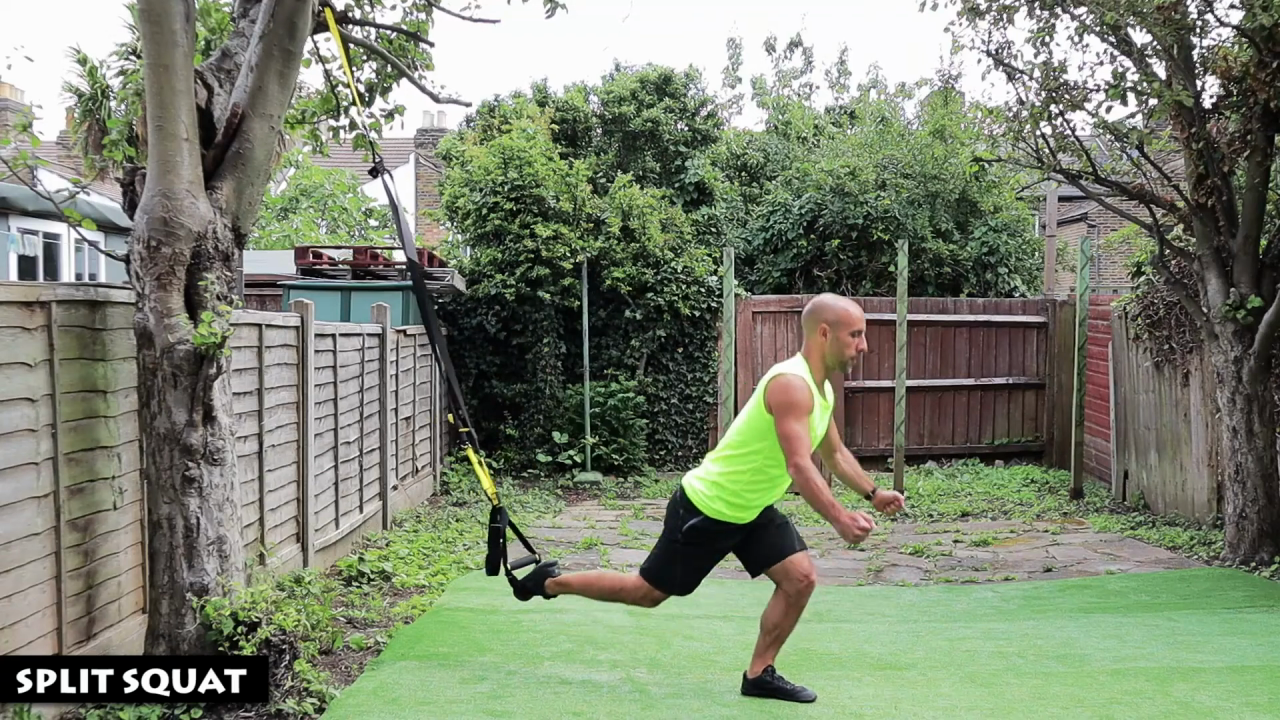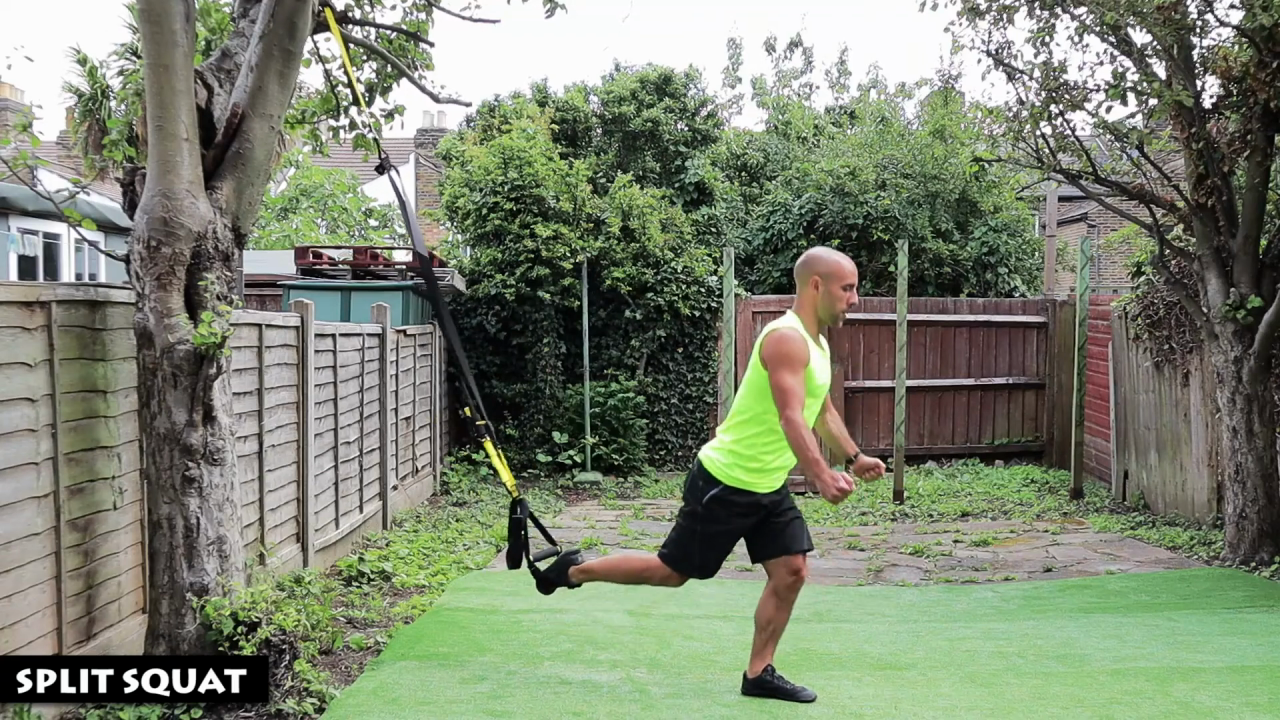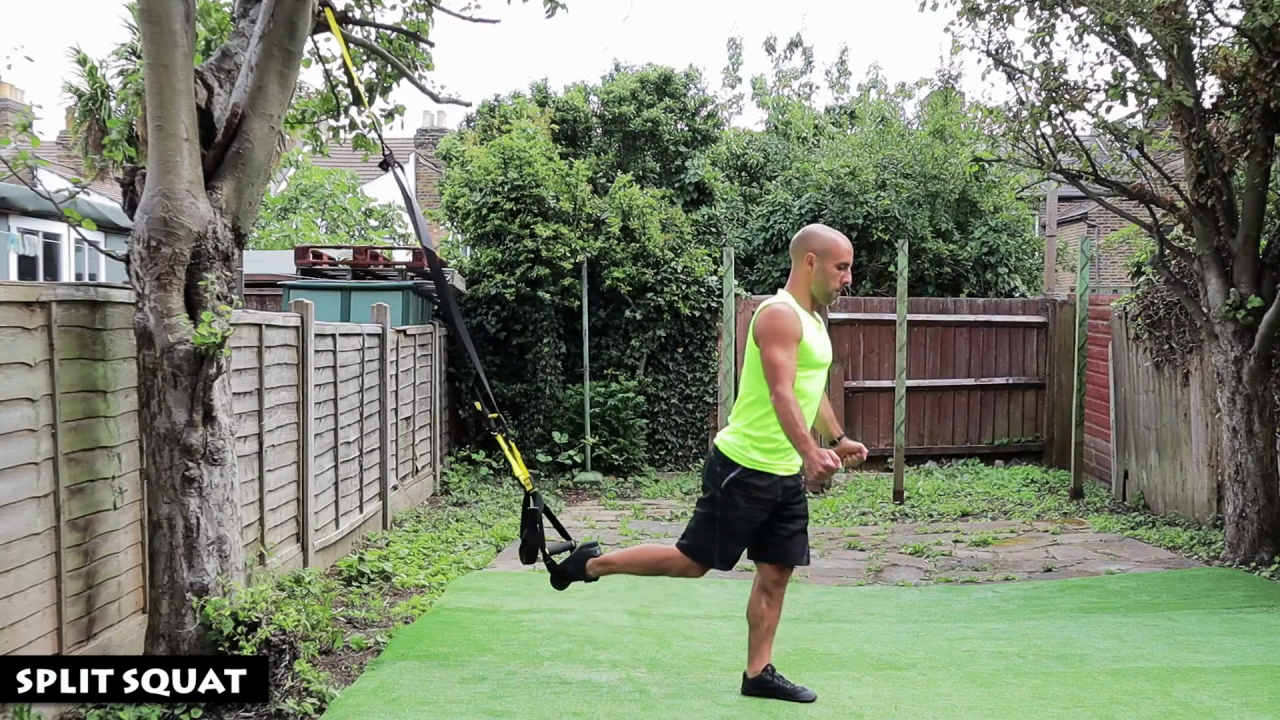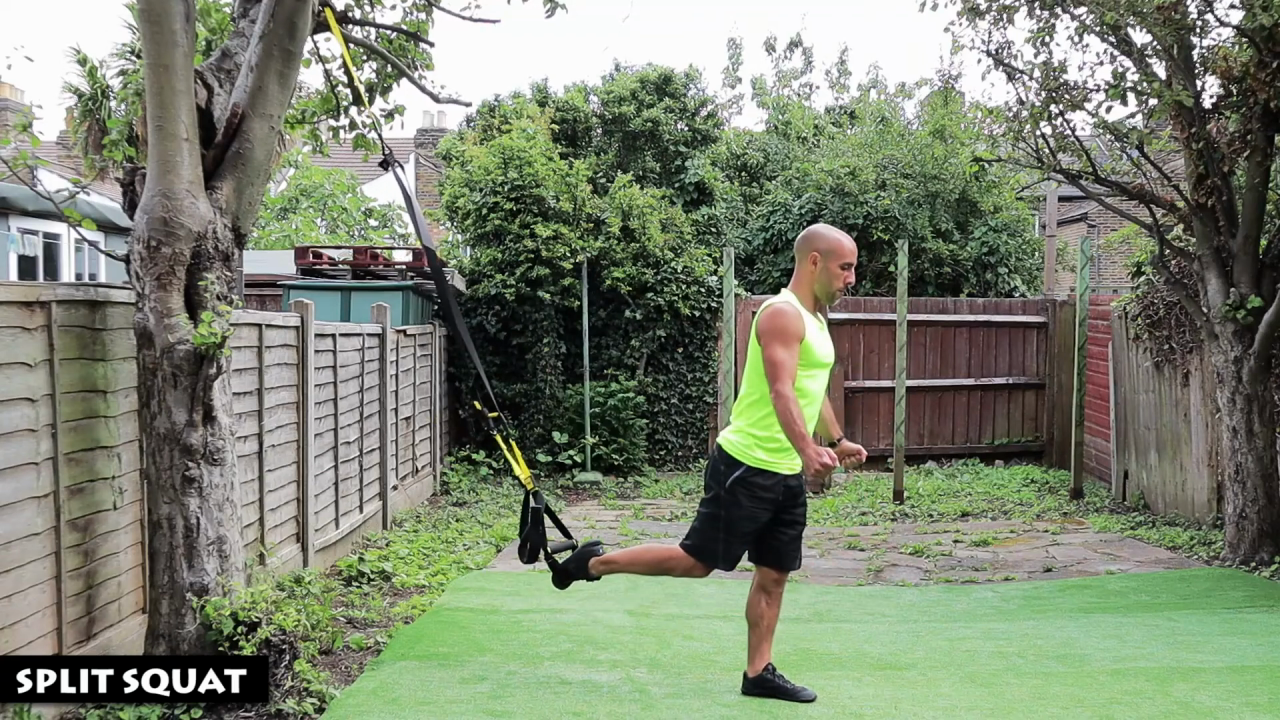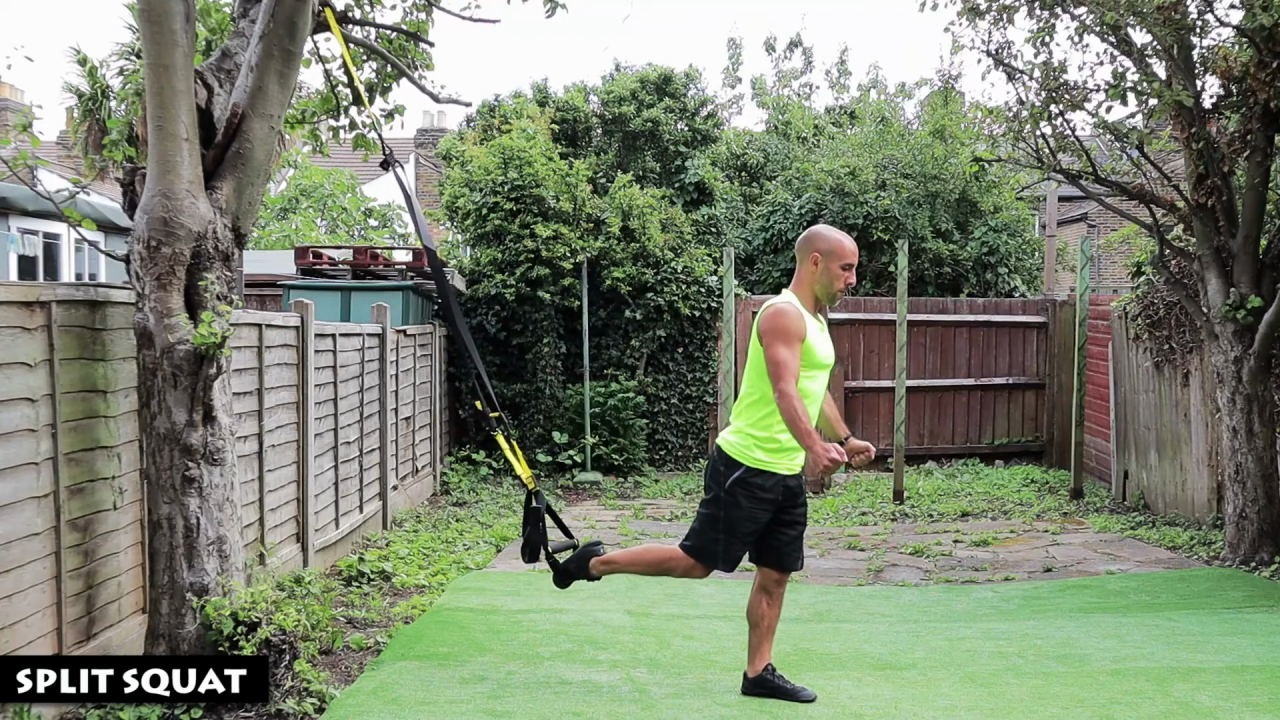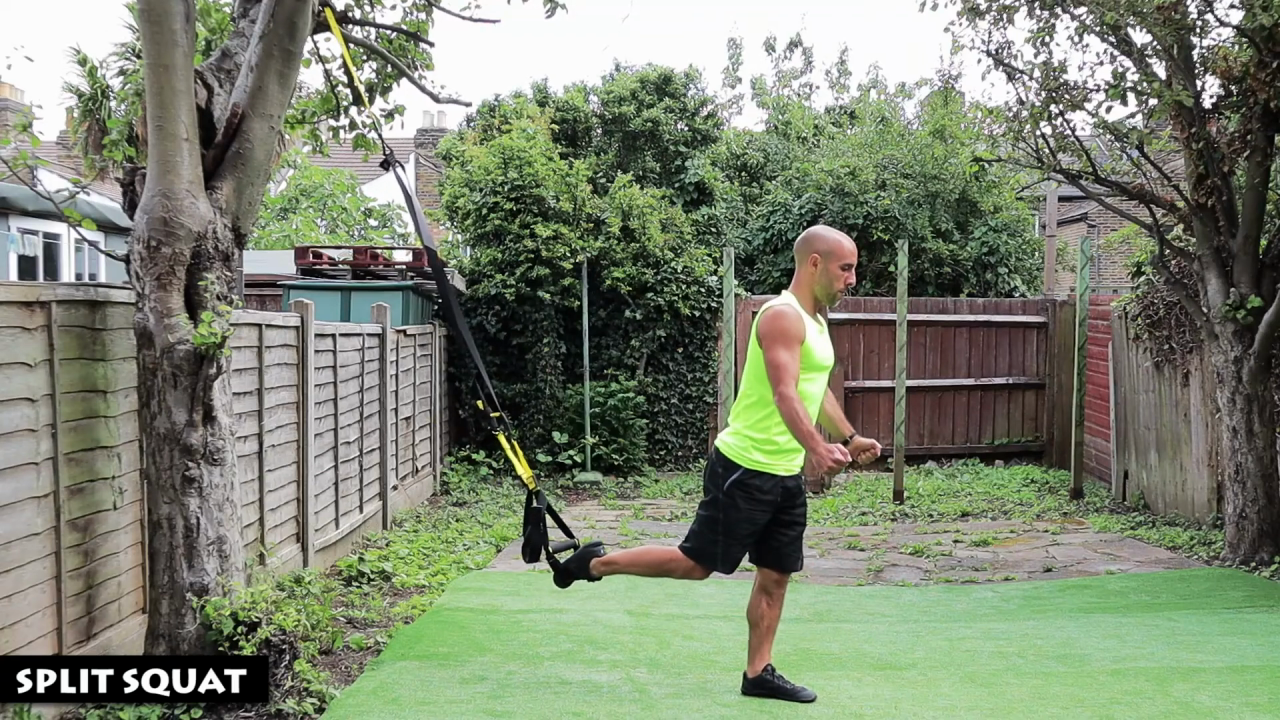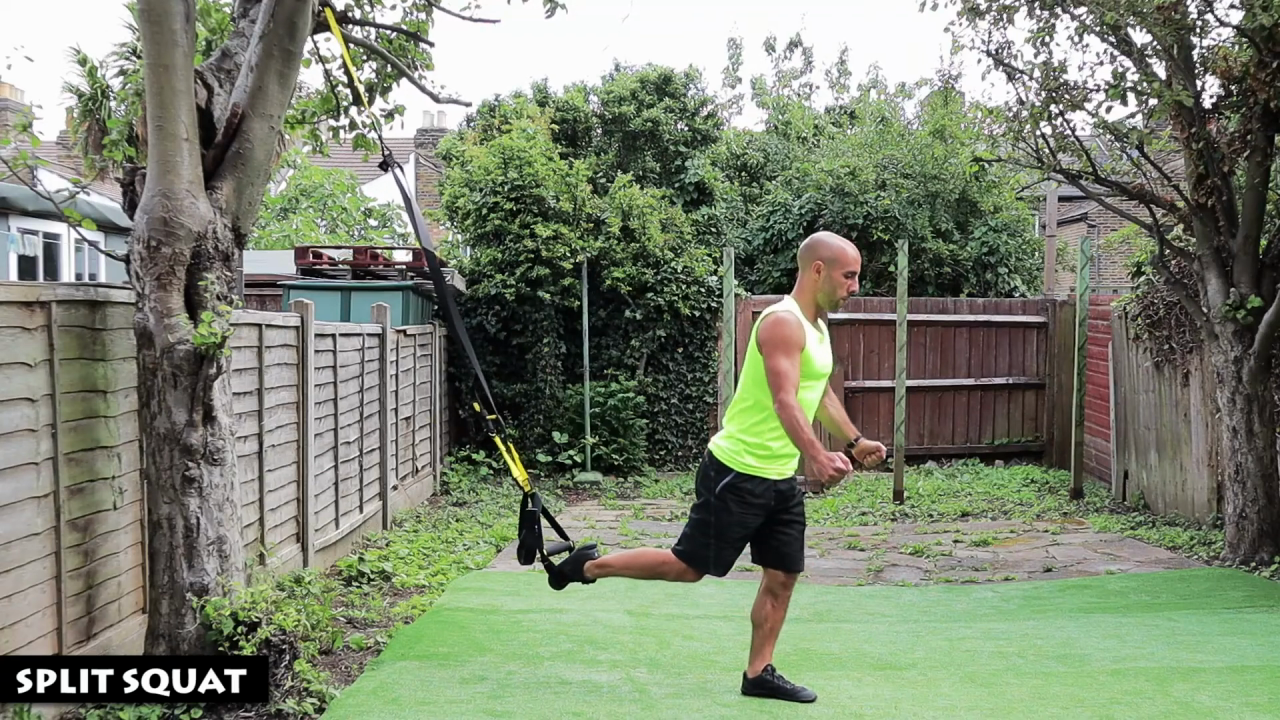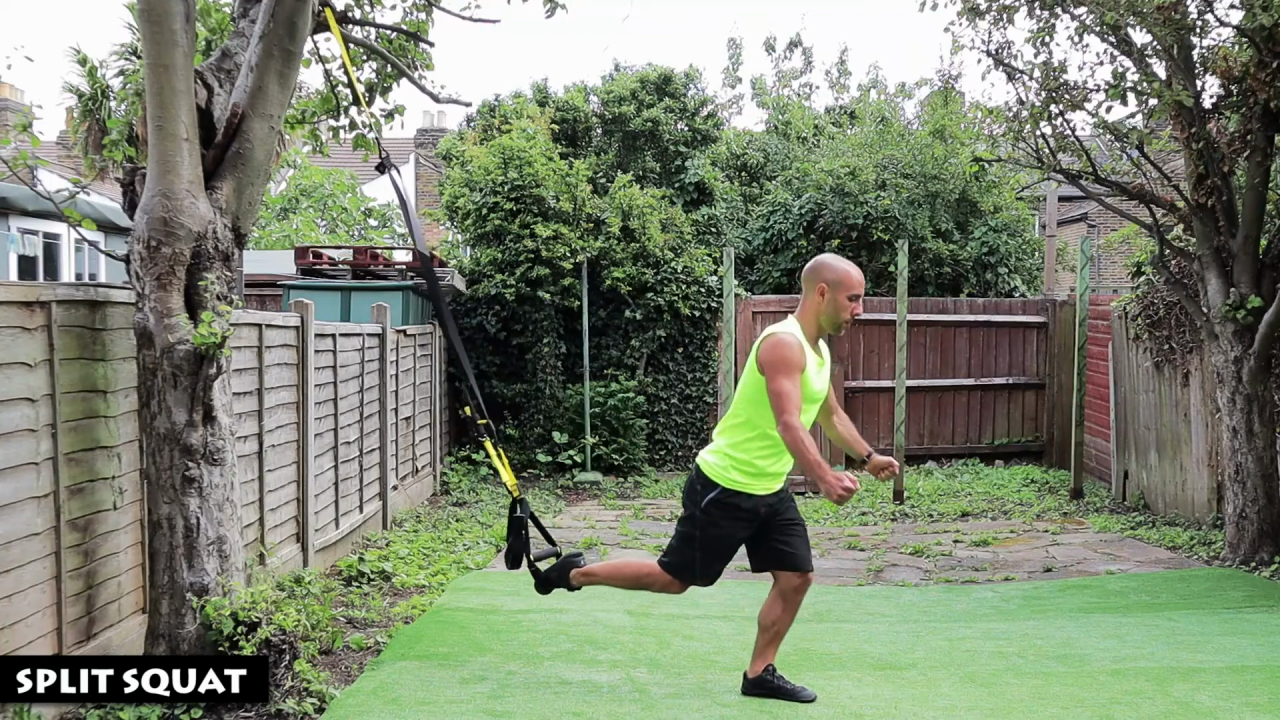
dt=0.2s
person 1, frame 1
left shoulder: (823, 385)
right shoulder: (791, 383)
left elbow: (834, 450)
right elbow: (798, 464)
left wrist: (871, 491)
right wrist: (839, 517)
left hip: (751, 508)
right hip: (705, 509)
left knee: (801, 576)
right knee: (648, 590)
left ankle: (759, 675)
right ankle: (551, 580)
person 1, frame 2
left shoulder: (815, 341)
right shoulder: (785, 337)
left elbow: (822, 408)
right elbow: (791, 418)
left wrist: (855, 456)
right wrist: (823, 477)
left hip: (767, 485)
right hip: (724, 482)
left knee: (791, 570)
right knee: (670, 570)
left ankle: (759, 674)
right ankle: (572, 569)
person 1, frame 3
left shoulder: (812, 319)
right shoulder: (779, 314)
right elbow: (781, 395)
left wrist: (838, 439)
right wrist: (811, 452)
left hip: (784, 474)
right hip: (743, 468)
left knee: (776, 574)
right knee: (691, 561)
left ankle: (759, 674)
right ankle: (592, 563)
person 1, frame 4
left shoulder: (813, 320)
right shoulder: (782, 314)
right elbow: (781, 393)
left wrist: (838, 441)
right wrist: (809, 451)
left hip: (785, 474)
right hip: (747, 467)
left knee: (774, 575)
right knee: (694, 561)
left ankle: (759, 673)
right ankle: (594, 562)
person 1, frame 5
left shoulder: (814, 320)
right shoulder: (783, 314)
right elbow: (785, 392)
left wrist: (846, 439)
right wrist: (816, 447)
left hip: (786, 473)
right hip: (746, 468)
left knee: (775, 575)
right knee: (695, 562)
left ankle: (759, 674)
right ankle: (594, 562)
person 1, frame 6
left shoulder: (814, 321)
right shoulder: (782, 316)
left elbow: (820, 391)
right elbow: (785, 394)
left wrist: (851, 438)
right wrist: (818, 448)
left hip: (785, 474)
right hip: (745, 469)
left knee: (776, 576)
right knee: (693, 564)
left ankle: (758, 674)
right ankle: (593, 563)
person 1, frame 7
left shoulder: (817, 328)
right shoulder: (783, 322)
left elbow: (824, 398)
right elbow: (785, 402)
left wrist: (857, 442)
right wrist: (818, 458)
left hip: (779, 477)
right hip: (737, 473)
left knee: (783, 575)
right knee: (686, 566)
left ankle: (758, 673)
right ankle: (588, 565)
person 1, frame 8
left shoulder: (818, 350)
right shoulder: (784, 344)
left elbow: (833, 417)
right elbow: (789, 424)
left wrist: (869, 457)
right wrist: (826, 479)
left hip: (767, 489)
right hip: (724, 486)
left knee: (797, 576)
right knee: (671, 578)
left ankle: (759, 674)
right ankle: (573, 573)
